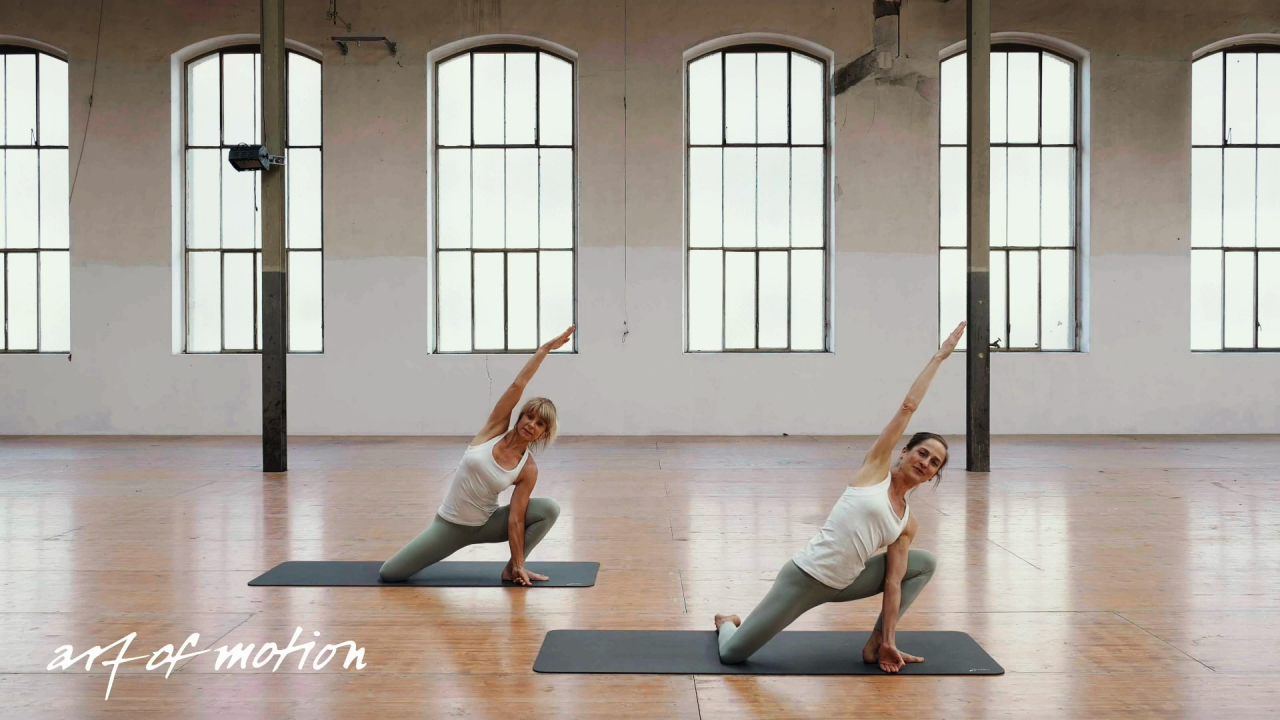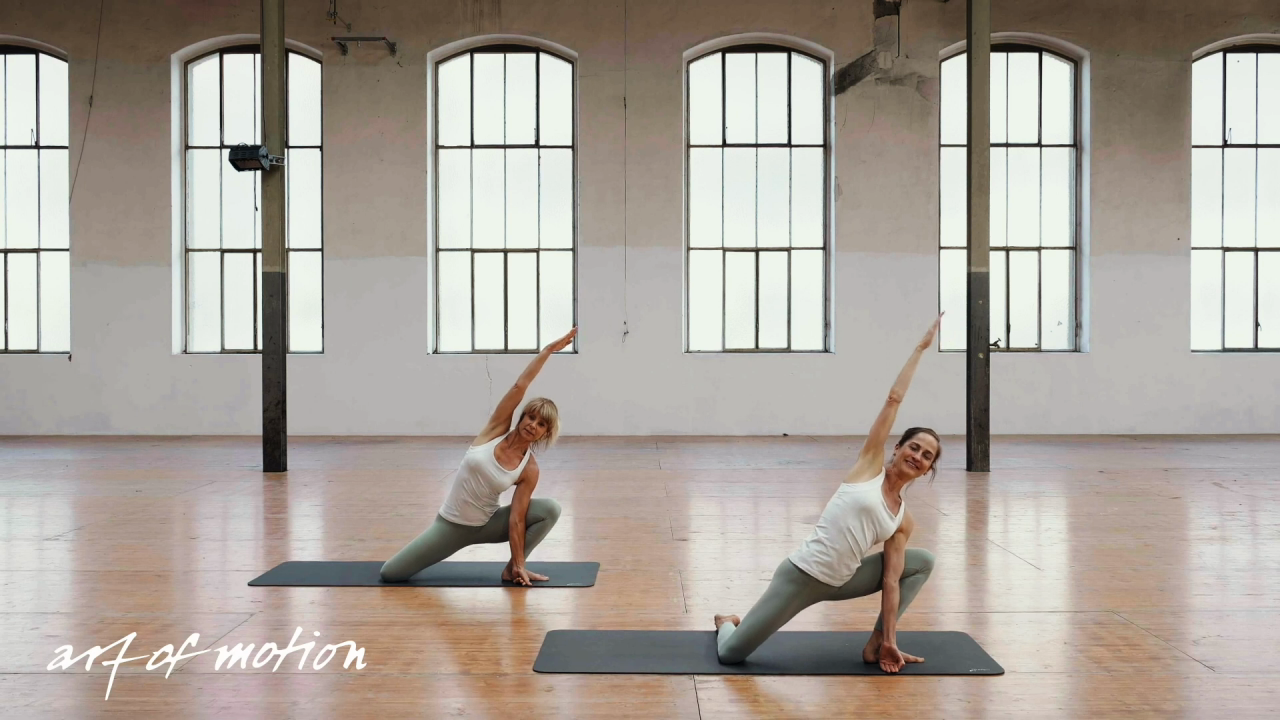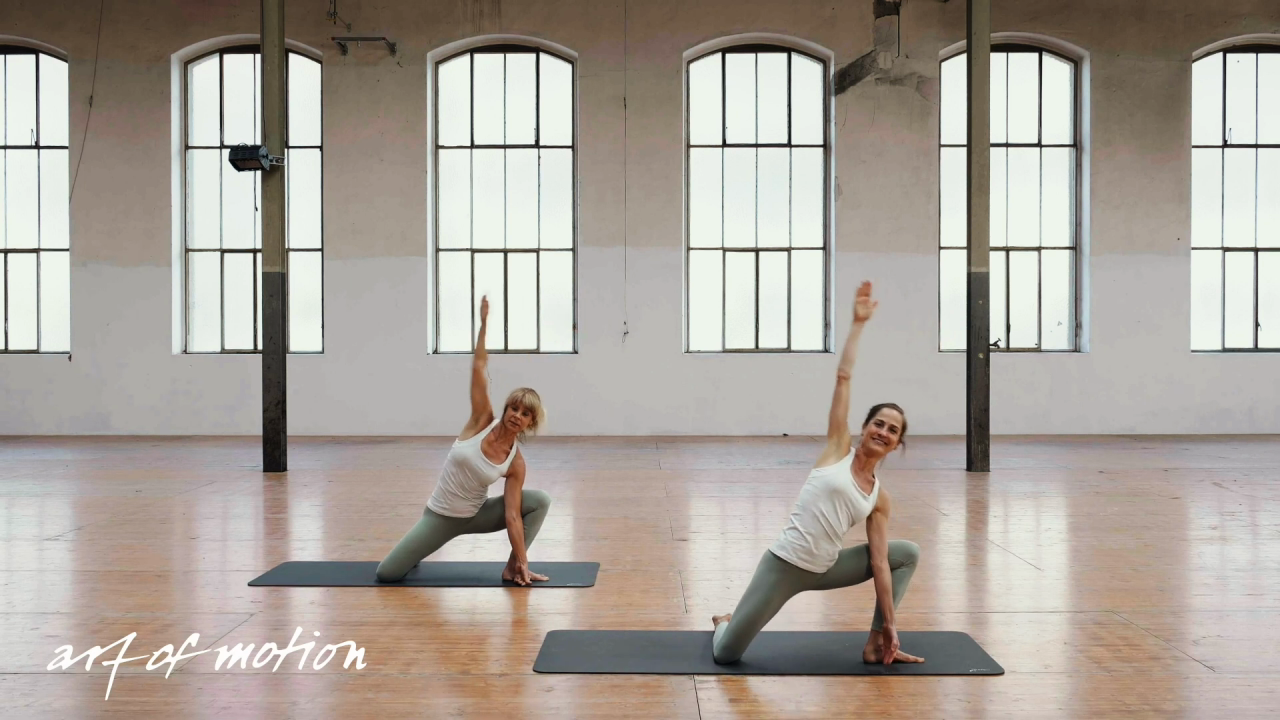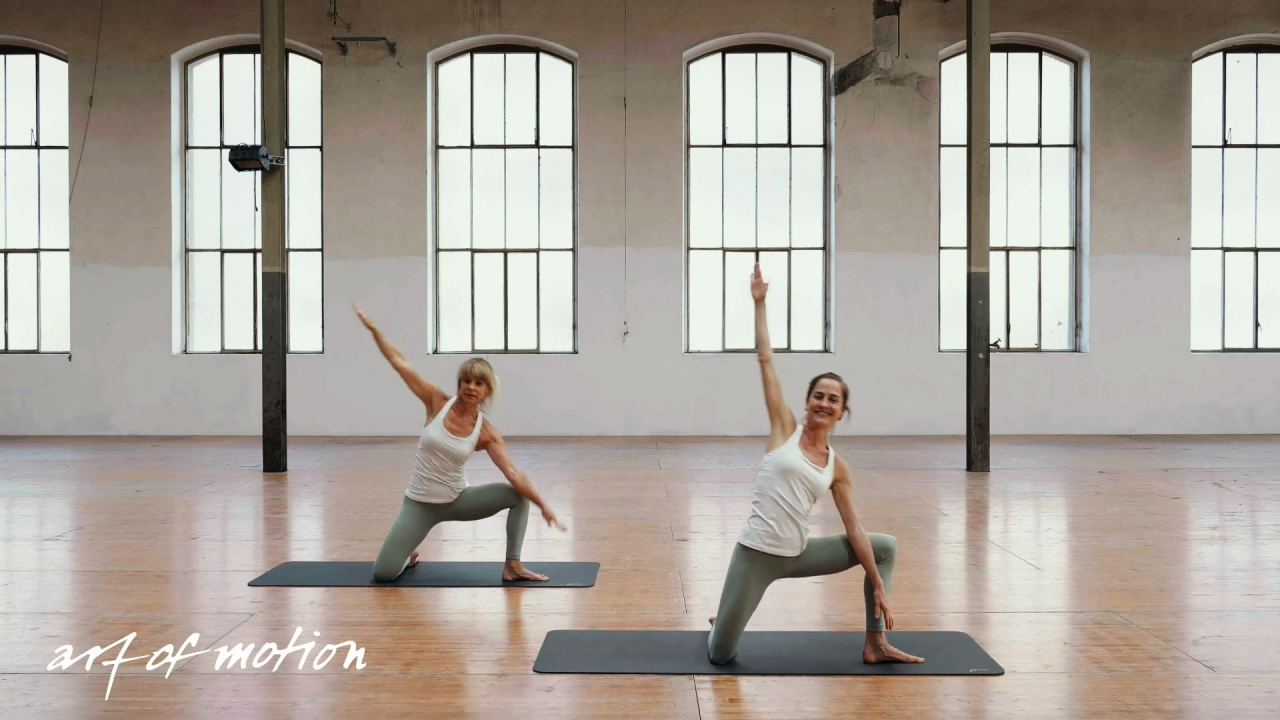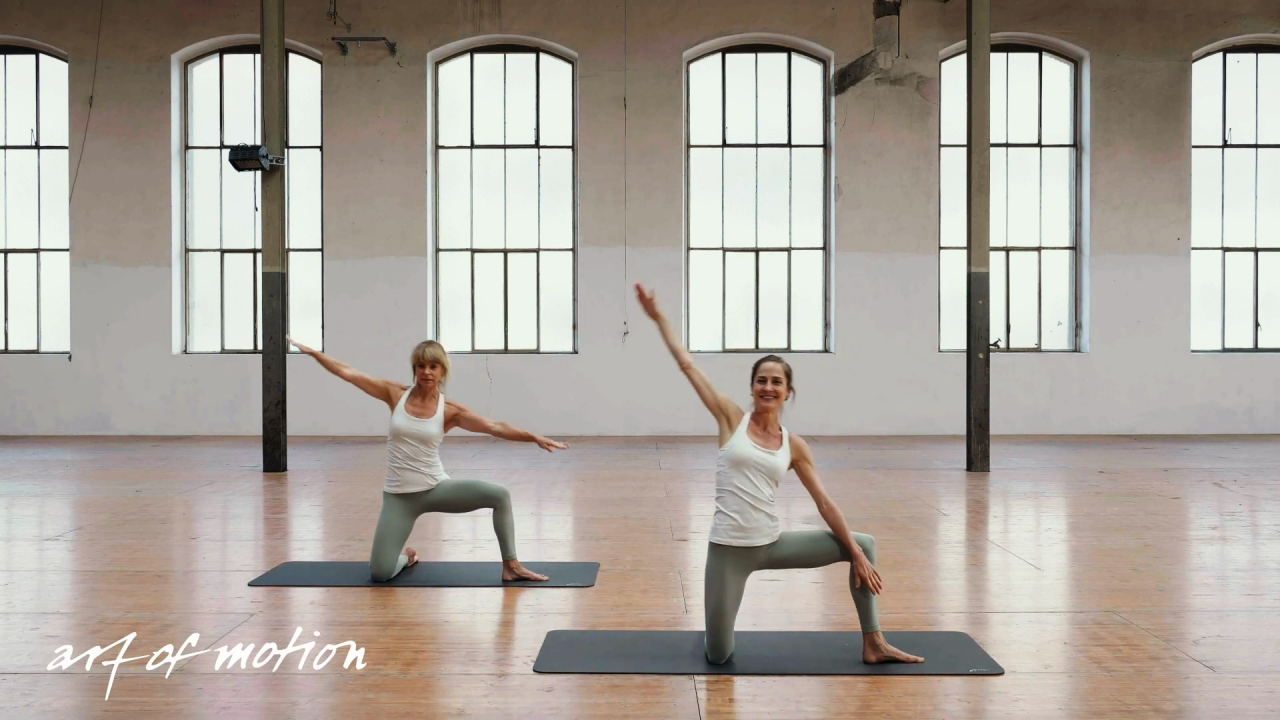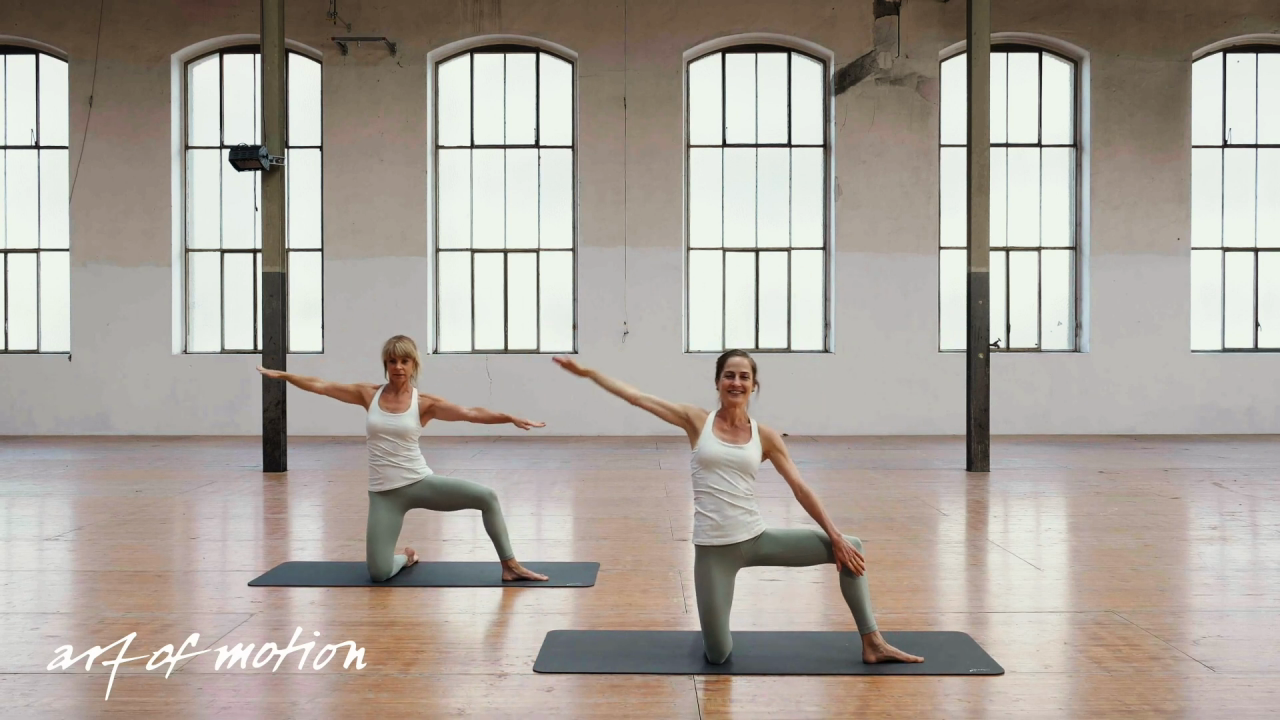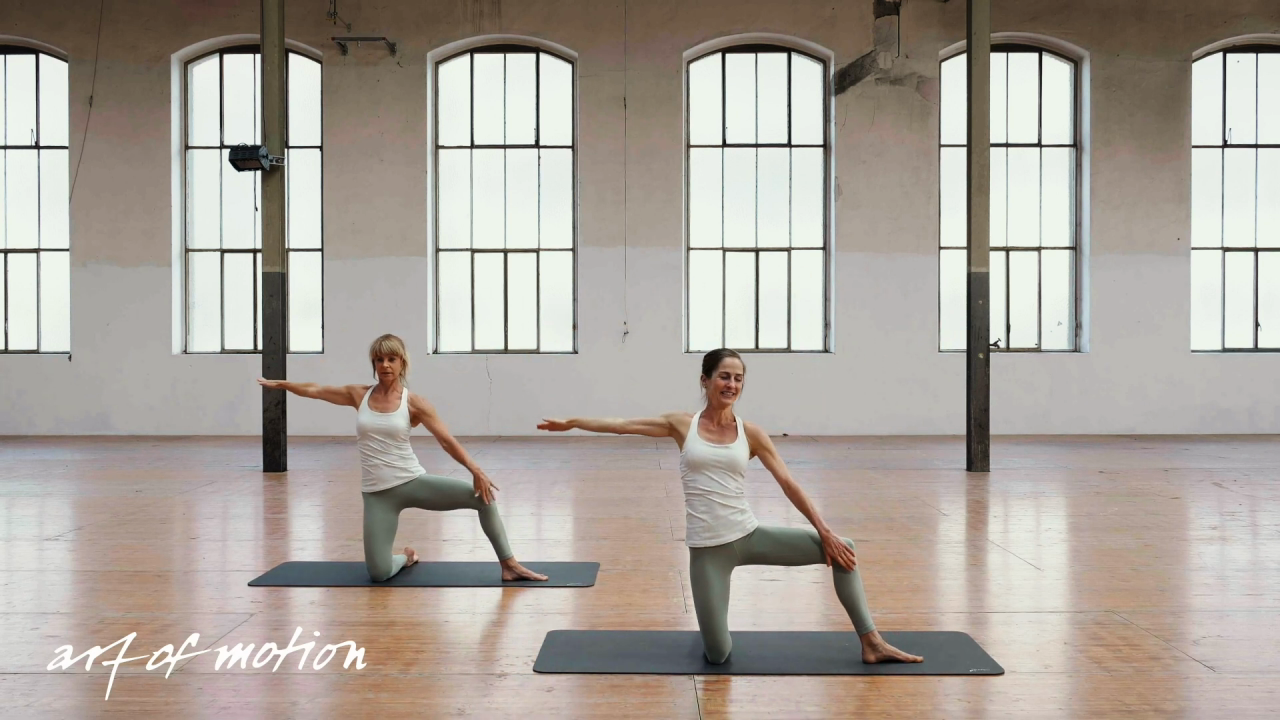
dt=0.4s
person 1, frame 1
left shoulder: (908, 523)
right shoulder: (876, 469)
left elbow: (893, 581)
right elbow: (908, 406)
left wrist: (889, 639)
right wrist: (940, 357)
left hip: (841, 586)
right hip: (804, 577)
left knee: (925, 563)
right knee: (733, 655)
left ankle: (876, 644)
right ankle: (728, 623)
person 1, frame 2
left shoulder: (904, 520)
right shoulder: (869, 466)
left elbow: (891, 580)
right elbow: (893, 399)
left wrist: (889, 638)
right wrist: (921, 348)
left hip: (838, 584)
right hip: (801, 575)
left knee: (922, 562)
right knee: (731, 655)
left ankle: (875, 644)
right ankle: (727, 623)
person 1, frame 3
left shoulder: (880, 499)
right shoulder: (838, 450)
left elbow: (879, 563)
right elbow: (843, 377)
left wrist: (889, 622)
right wrist: (858, 323)
left hip: (823, 571)
right hip: (783, 565)
left knee: (907, 554)
right knee: (726, 655)
left ankle: (875, 644)
right ankle: (724, 622)
person 1, frame 4
left shoulder: (838, 468)
right shoulder: (786, 429)
left elbow: (854, 532)
right elbow: (766, 362)
left wrist: (878, 587)
right wrist: (760, 304)
left hip: (797, 554)
right hip: (756, 554)
left knee: (885, 547)
right knee: (720, 656)
left ankle: (875, 643)
right ankle: (720, 624)
person 1, frame 5
left shoulder: (794, 446)
right shoulder: (732, 419)
left elbow: (824, 503)
right elbow: (688, 366)
left wrist: (857, 557)
right wrist: (659, 318)
left hip: (772, 545)
right hip: (728, 550)
left knee: (863, 545)
right knee: (718, 655)
left ankle: (873, 645)
right ankle: (718, 627)
person 1, frame 6
left shoulder: (765, 436)
right shoulder: (698, 420)
left elbow: (800, 488)
right elbow: (635, 396)
left wrist: (835, 536)
right wrist: (586, 371)
left hip: (756, 539)
right hip: (713, 548)
left knee: (848, 549)
right knee: (718, 655)
left ankle: (872, 644)
right ankle: (716, 629)
person 1, frame 7
left shoulder: (750, 433)
right shoulder: (682, 424)
left elbow: (788, 484)
right elbow: (620, 424)
left wrist: (824, 532)
right wrist: (571, 422)
left hip: (749, 536)
right hip: (707, 548)
left knee: (841, 550)
right knee: (717, 655)
left ankle: (871, 643)
right ankle: (714, 625)
person 2, frame 1
left shoulder: (528, 469)
right shoulder: (495, 430)
left elbow: (516, 519)
right elbow: (517, 386)
left wrist: (519, 562)
right wrist: (544, 349)
left hip: (486, 525)
right hip: (450, 524)
left knee: (550, 509)
right knee: (388, 574)
left ankle: (512, 569)
right ankle: (423, 552)
person 2, frame 2
left shoulder: (529, 470)
right shoulder: (497, 430)
left elbow: (517, 519)
right elbow: (519, 386)
left wrist: (519, 563)
right wrist: (547, 350)
left hip: (486, 525)
right hip: (451, 525)
left knee: (550, 509)
right knee: (389, 574)
left ankle: (511, 569)
right ankle: (424, 553)
person 2, frame 3
left shoulder: (516, 463)
right shoulder: (482, 422)
left elbow: (512, 515)
right elbow: (479, 370)
left wrist: (521, 560)
right wrist: (483, 325)
left hip: (476, 516)
right hip: (440, 517)
left knee: (540, 500)
right knee: (385, 575)
left ankle: (512, 567)
right ankle: (413, 553)
person 2, frame 4
left shoulder: (486, 432)
right shoulder: (438, 403)
left elbow: (514, 473)
right elbow: (399, 362)
left wrist: (543, 505)
right wrist: (372, 328)
left hip: (457, 501)
right hip: (419, 505)
left knee: (520, 494)
right knee: (382, 574)
left ankle: (512, 566)
right ankle: (408, 555)
person 2, frame 5
left shoulder: (450, 411)
right shoulder: (396, 394)
left elbow: (494, 427)
right elbow: (348, 372)
left wrist: (535, 437)
right wrist: (311, 351)
left hip: (436, 489)
right hip: (398, 496)
left knee: (499, 495)
right knee: (380, 574)
left ankle: (511, 567)
right ankle: (406, 556)
person 2, frame 6
left shoulder: (424, 403)
right shoulder: (369, 394)
left elbow: (470, 413)
right elbow: (319, 385)
left wrist: (510, 418)
right wrist: (280, 374)
left hip: (420, 484)
right hip: (384, 493)
left knee: (486, 497)
right knee: (379, 574)
left ankle: (510, 565)
right ankle: (406, 557)
person 2, frame 7
left shoulder: (414, 403)
right shoulder: (359, 394)
left elbow: (446, 439)
right elbow: (315, 390)
left wrist: (477, 471)
right wrist: (279, 383)
left hip: (413, 482)
right hip: (377, 494)
left knee: (482, 497)
right knee: (379, 574)
left ankle: (509, 565)
right ankle: (406, 557)
